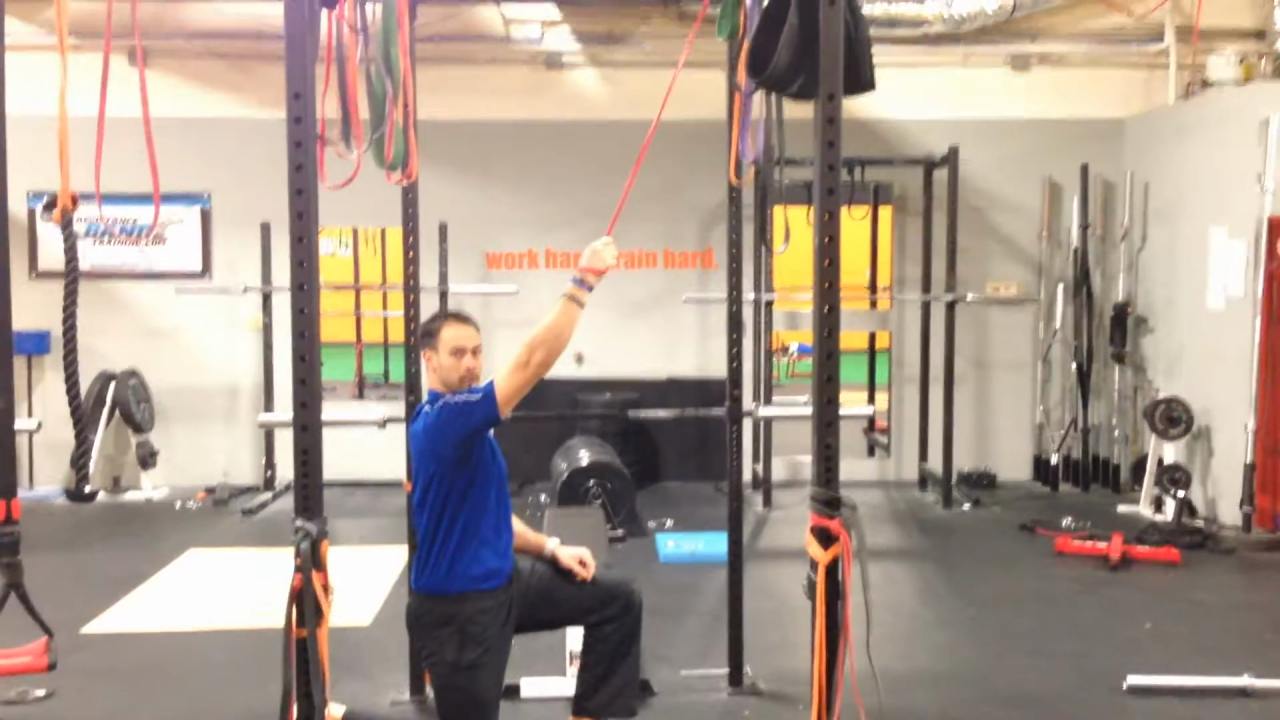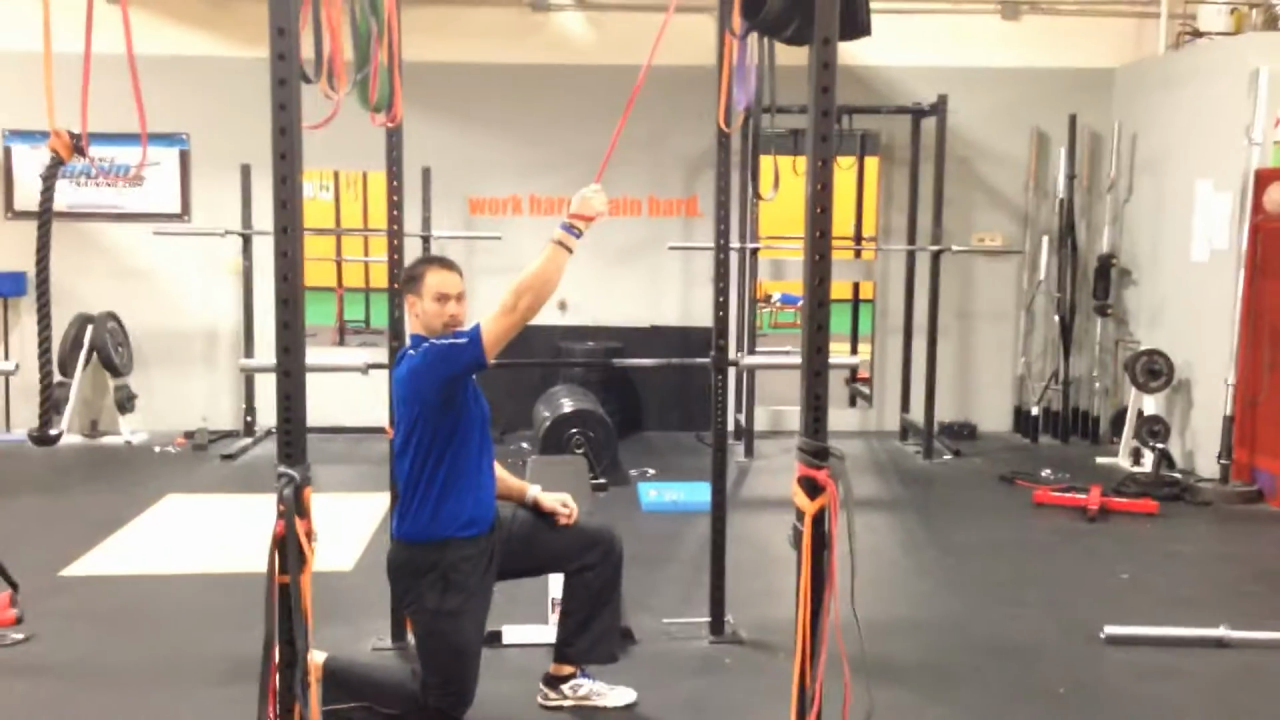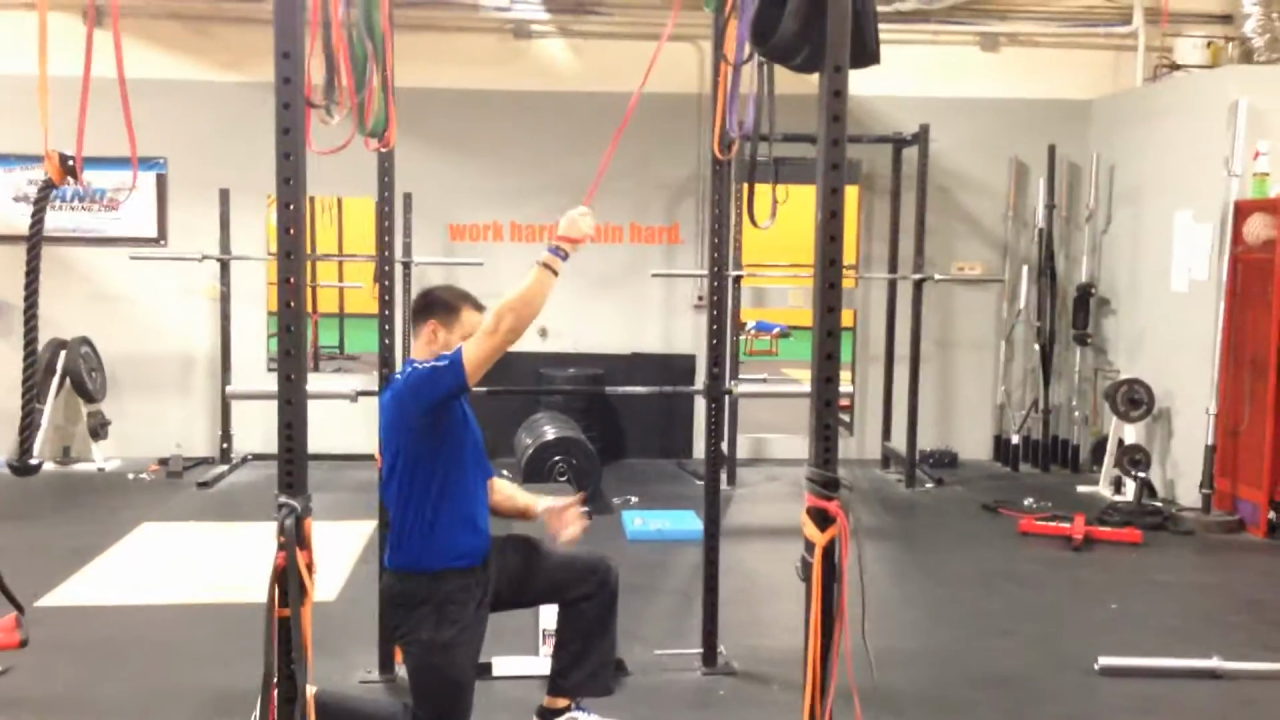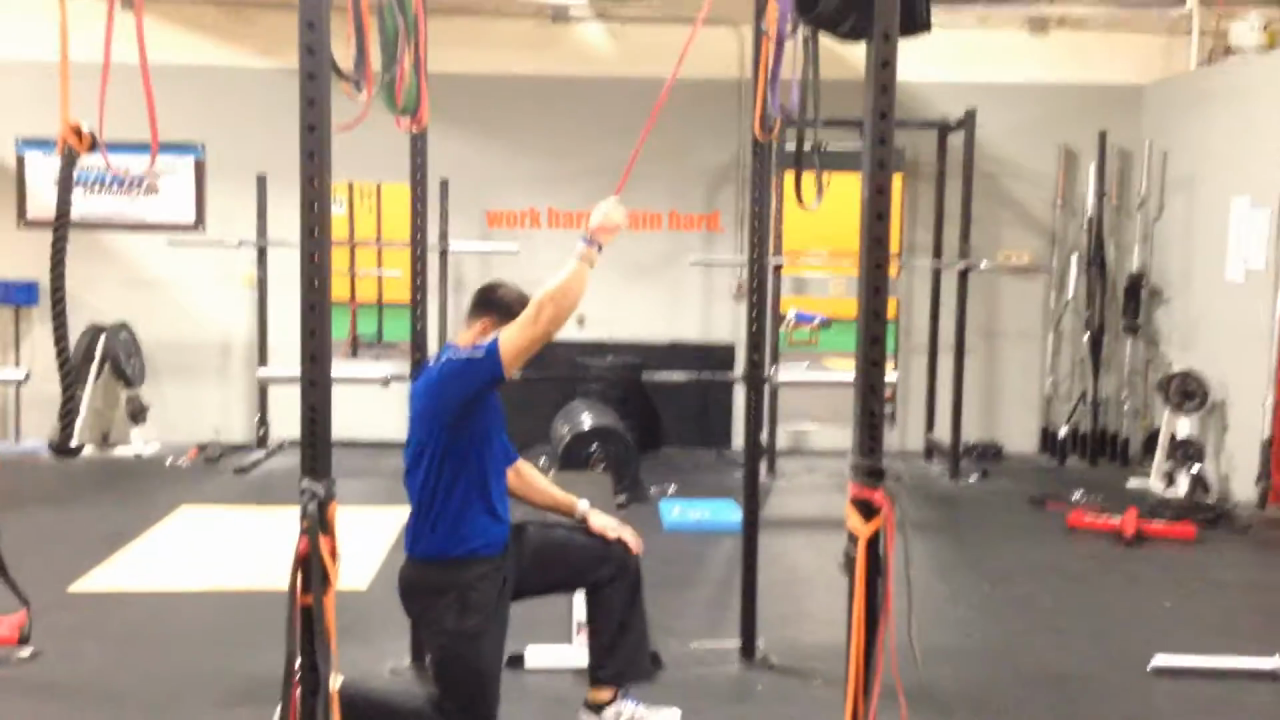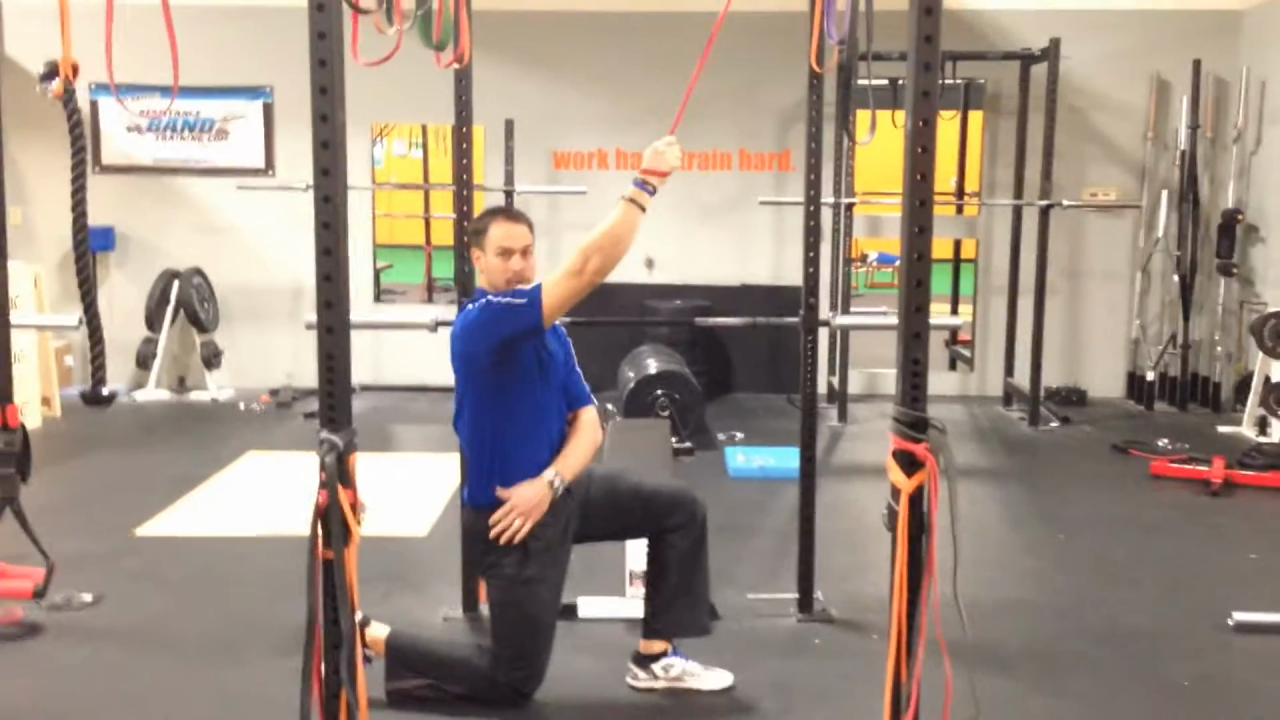
dt=1s
person 1, frame 1
left shoulder: (465, 420)
right shoulder: (439, 424)
right elbow: (533, 363)
left wrist: (551, 549)
right wrist: (584, 279)
left hip: (499, 583)
right hip: (460, 606)
left knee: (620, 601)
person 1, frame 2
left shoulder: (449, 371)
right shoulder: (426, 365)
right elbow: (517, 308)
left wrist: (533, 495)
right wrist: (572, 226)
left hip: (481, 531)
right hip: (435, 555)
left knee: (597, 547)
right ankle: (310, 669)
person 1, frame 3
left shoulder: (447, 402)
right shoulder: (413, 392)
left elbow: (481, 485)
right elbow: (503, 331)
left wrist: (541, 507)
right wrist: (560, 248)
left hip: (477, 561)
right hip: (430, 586)
left knee: (593, 577)
person 1, frame 4
left shoulder: (477, 389)
right shoulder: (449, 379)
left elbow: (510, 473)
right elbow: (544, 316)
left wrist: (584, 512)
right wrist: (592, 240)
left hip: (495, 551)
right hip: (450, 576)
left knee: (613, 557)
person 1, frame 5
left shoulder: (549, 333)
right shoulder: (480, 323)
left elbow: (586, 420)
right elbow: (588, 271)
left wrist: (549, 484)
right wrist: (645, 183)
left hip: (556, 492)
right hip: (510, 512)
left knee: (680, 511)
right knee: (513, 682)
left ankle: (655, 657)
right ankle: (365, 636)
